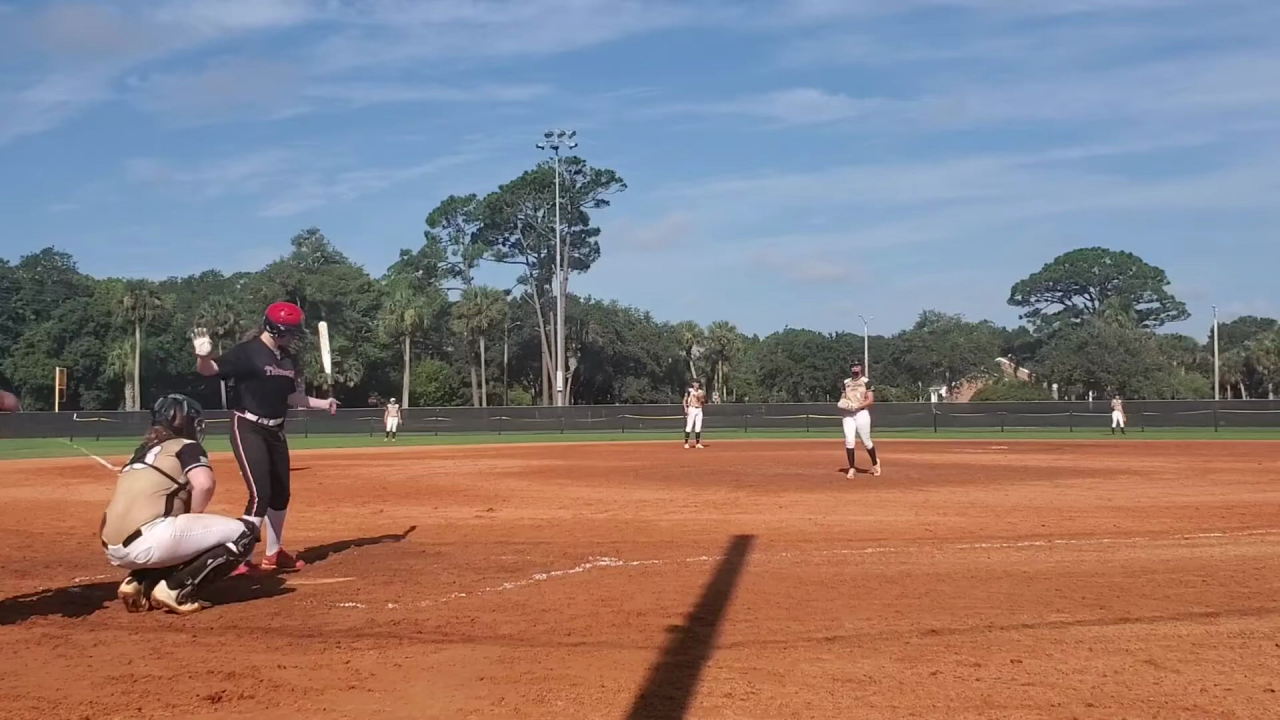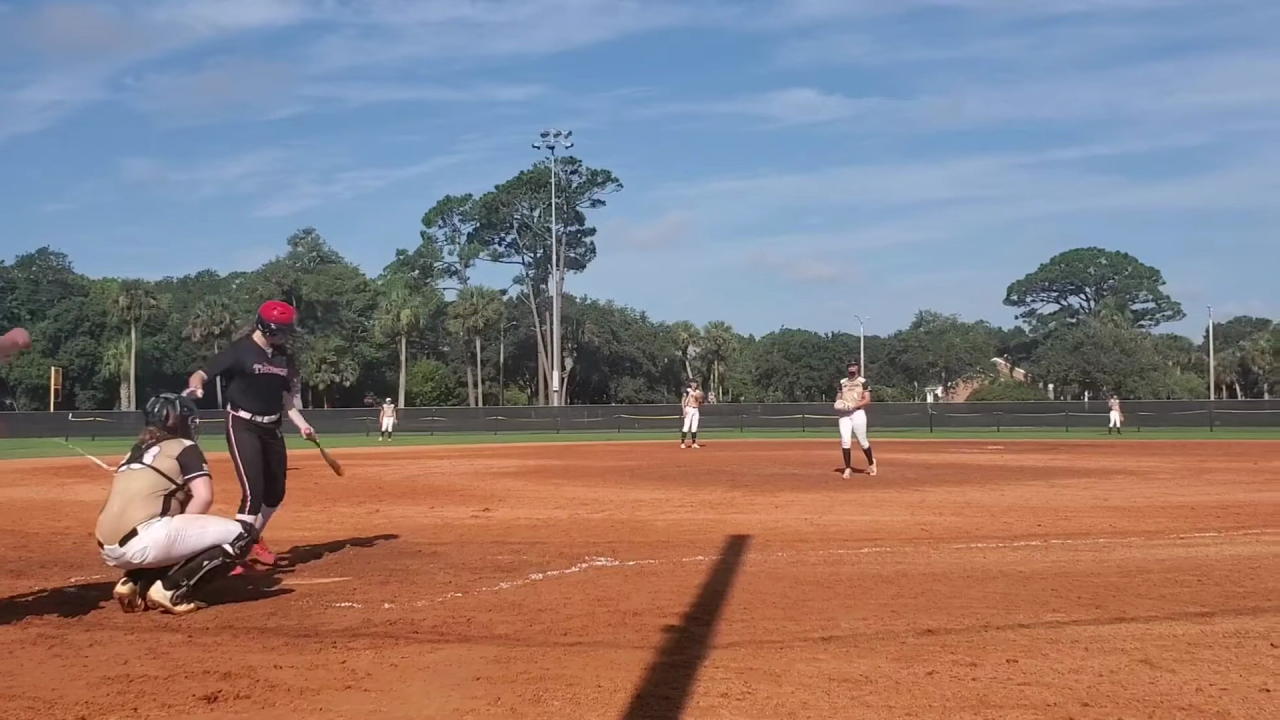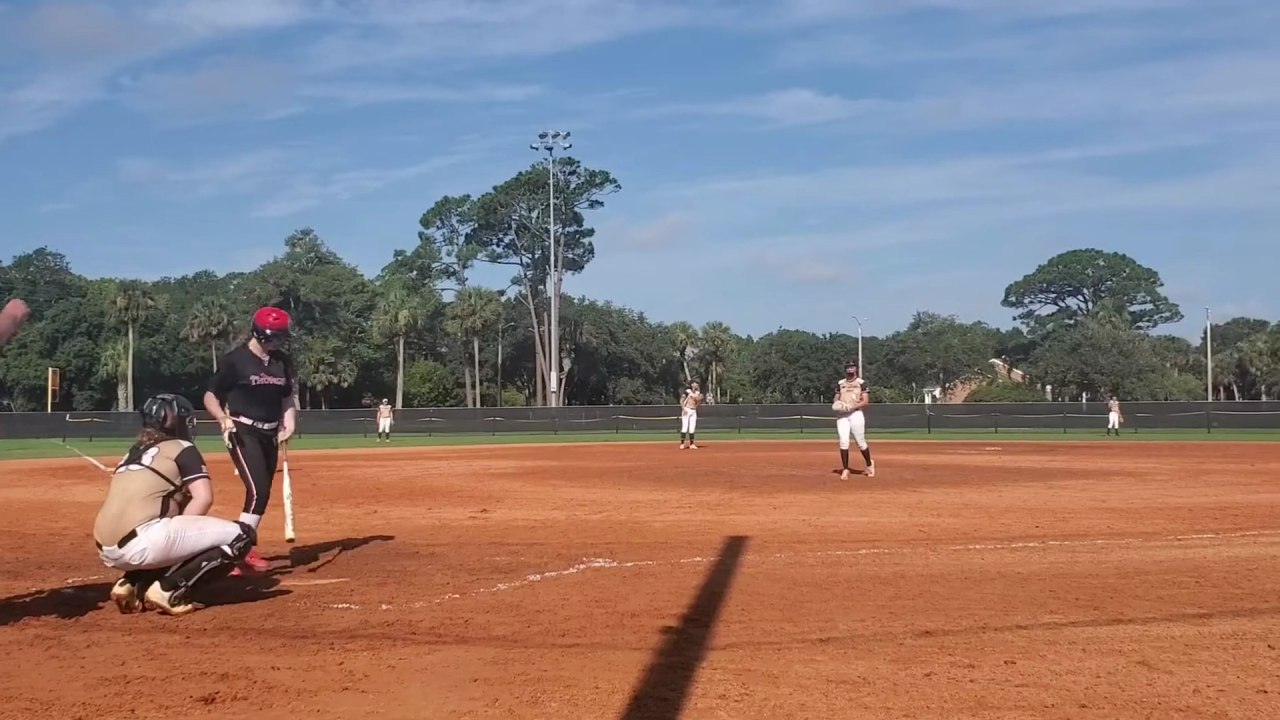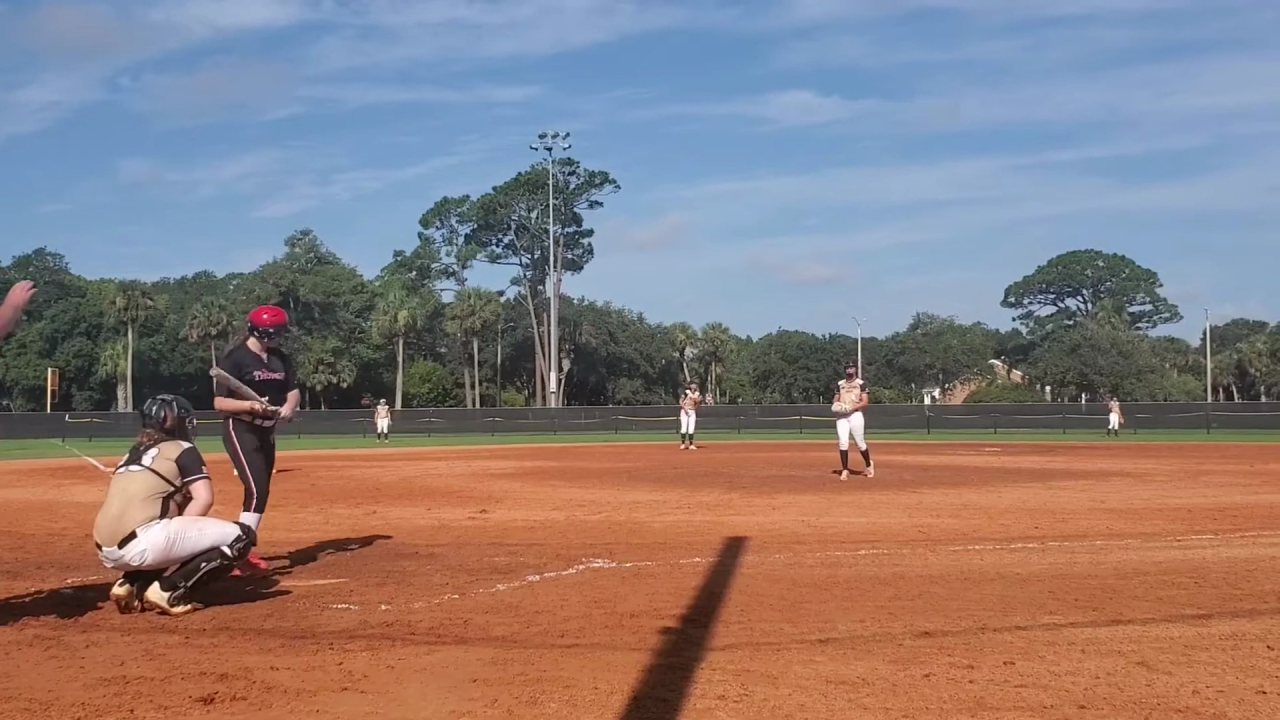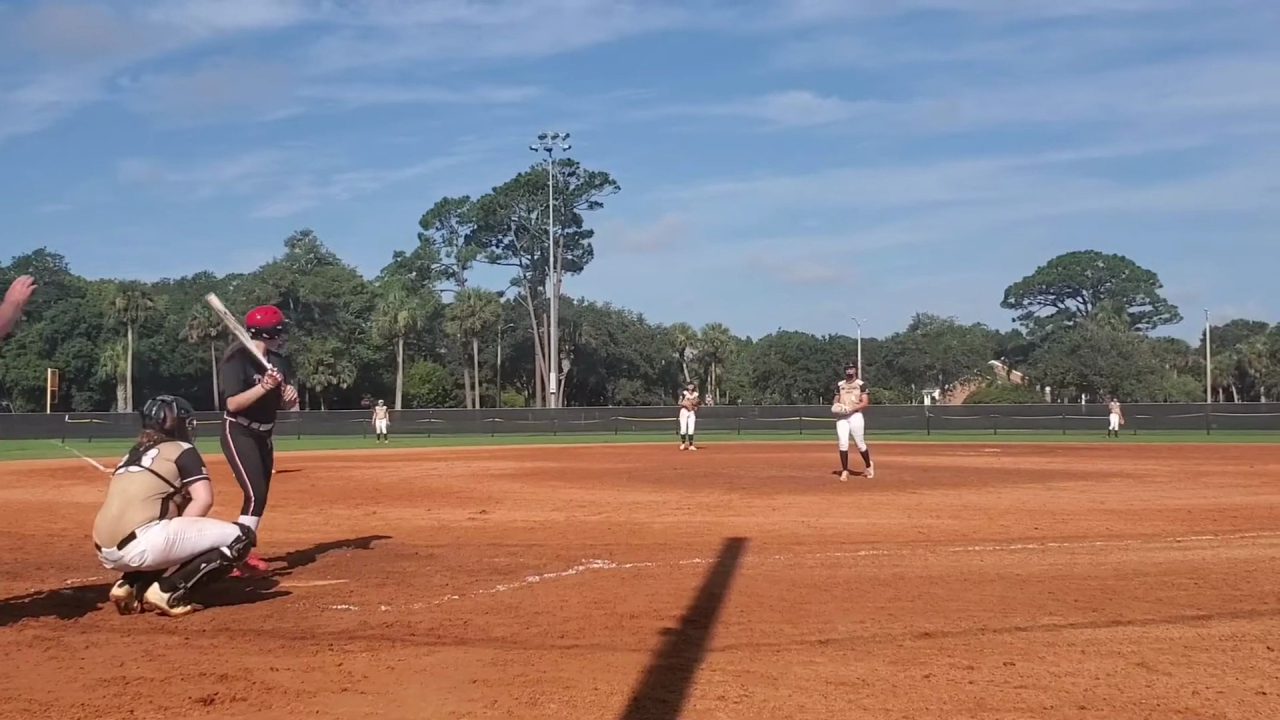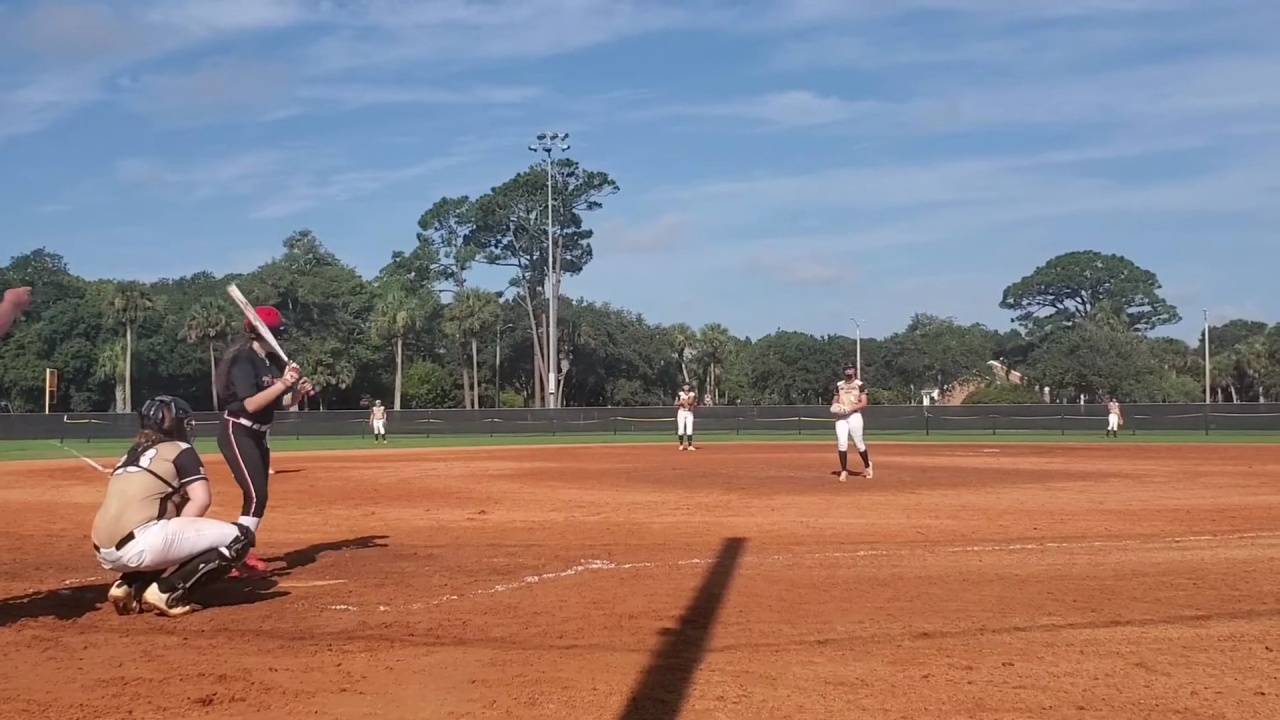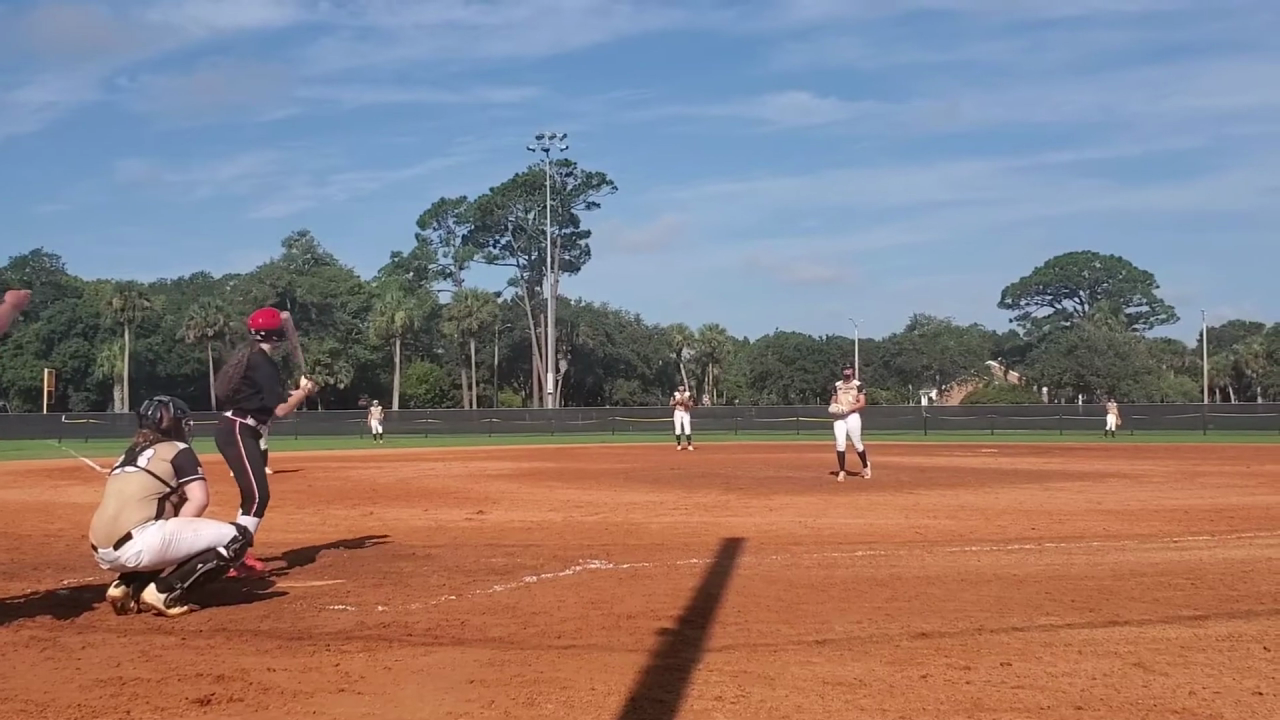
dt=0.2s
person 1, frame 1
left shoulder: (289, 358)
right shoulder: (247, 351)
right elbow: (208, 370)
left wrist: (321, 402)
right wrist: (203, 355)
left hip: (275, 430)
right hip: (248, 429)
left knee: (281, 493)
right knee: (260, 494)
left ankle: (273, 553)
person 1, frame 2
left shoulder: (284, 356)
right shoulder: (239, 350)
right elbow: (202, 374)
left wrist: (301, 423)
right wrist: (196, 386)
left hip: (272, 428)
right hip: (243, 426)
left knee: (275, 490)
right knee: (253, 492)
left ankle: (254, 541)
person 1, frame 3
left shoulder: (282, 361)
right shoulder: (235, 360)
left elbow: (288, 399)
right elbow: (210, 394)
left wrist: (289, 426)
right wrist: (224, 420)
left hip: (270, 434)
right hip: (244, 433)
left knee: (262, 493)
right knee: (258, 492)
person 1, frame 4
left shoulder: (280, 358)
right shoulder: (236, 358)
left elbow: (292, 392)
right elbow: (220, 402)
left wrist: (288, 408)
right wrist: (251, 405)
left hip: (266, 431)
right hip: (242, 429)
left knee: (259, 492)
right knee: (256, 490)
person 1, frame 5
left shoulder: (277, 360)
right shoulder: (237, 360)
left elbow: (287, 401)
right elbow: (231, 404)
left wrist: (290, 394)
right wrist: (264, 387)
left hip: (263, 435)
right hip: (238, 433)
left knee: (260, 495)
right knee: (255, 495)
person 1, frame 6
left shoulder: (273, 361)
right shoulder: (243, 360)
left elbow: (284, 403)
right elbow: (250, 404)
left wrist: (299, 390)
right wrist: (282, 384)
left hip: (257, 435)
right hip: (237, 433)
left knee: (258, 496)
right knee: (256, 495)
person 1, frame 7
left shoulder: (258, 358)
right shoulder: (261, 363)
left elbow: (274, 400)
right elbow: (279, 410)
left wrist: (300, 391)
right wrist: (302, 392)
left hip: (246, 433)
right hip: (237, 433)
left knee: (253, 496)
right knee: (258, 496)
person 2, frame 1
left shoulder: (143, 451)
right shoulder: (185, 446)
right elbow: (204, 483)
right wrist: (195, 516)
left hip: (115, 548)
right hip: (147, 539)
right knee: (244, 533)
left ankle: (139, 583)
right ankle: (175, 589)
person 2, frame 2
left shoulder: (137, 451)
right shoulder: (183, 447)
right elbow: (204, 496)
right wrist: (181, 533)
left hip: (110, 548)
right hip: (142, 540)
right knee: (242, 534)
left ankle: (134, 583)
right ankle: (171, 589)
person 2, frame 3
left shoulder: (135, 452)
right shoulder: (182, 448)
right elbow: (203, 498)
right wrist: (179, 534)
left hip: (107, 549)
right hip: (140, 542)
right knee: (241, 535)
left ankle: (132, 586)
right ankle: (168, 590)
person 2, frame 4
left shoulder: (134, 452)
right shoulder: (182, 449)
right elbow: (204, 498)
right wrist: (179, 535)
left hip: (108, 550)
right hip: (140, 543)
right knee: (240, 536)
left ankle: (131, 585)
right ankle: (168, 590)
person 2, frame 5
left shoulder: (134, 453)
right shoulder: (182, 450)
right elbow: (203, 499)
right wrist: (178, 535)
left hip: (107, 551)
right hip: (140, 544)
right knee: (240, 537)
left ankle: (130, 585)
right ankle: (167, 591)
person 2, frame 6
left shoulder: (133, 453)
right shoulder: (179, 450)
right elbow: (201, 499)
right wrist: (177, 536)
left hip: (105, 551)
right hip: (138, 544)
right knee: (239, 537)
left ankle: (128, 586)
right ankle: (166, 592)
person 2, frame 7
left shoulder: (130, 453)
right shoulder: (177, 450)
right elbow: (199, 500)
right wrist: (175, 536)
right hip: (136, 544)
right knee: (237, 537)
left ankle: (126, 587)
right ankle: (164, 592)
